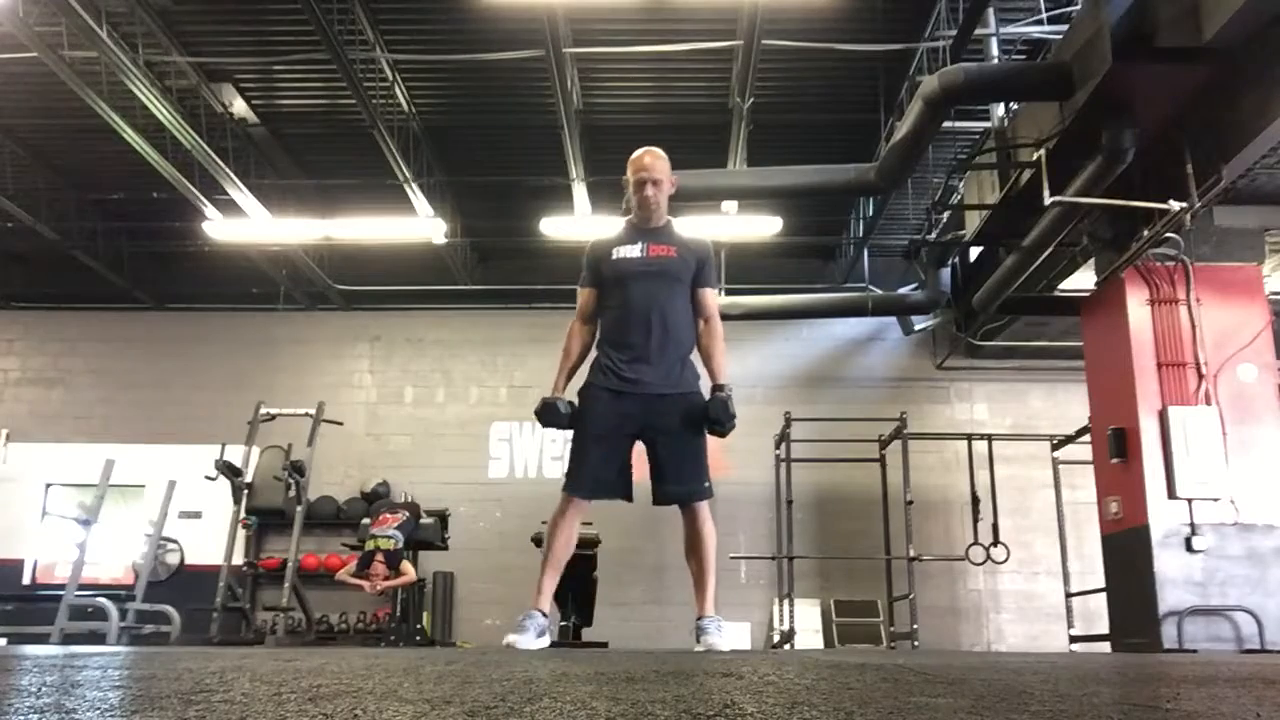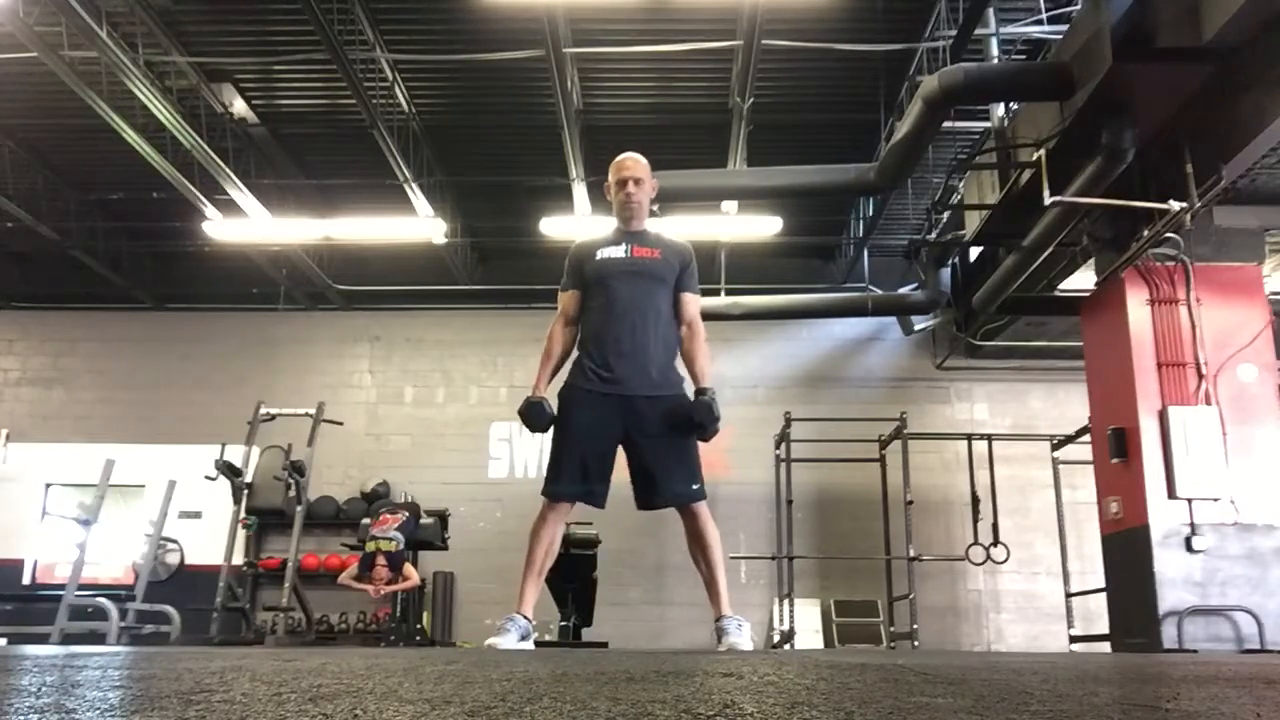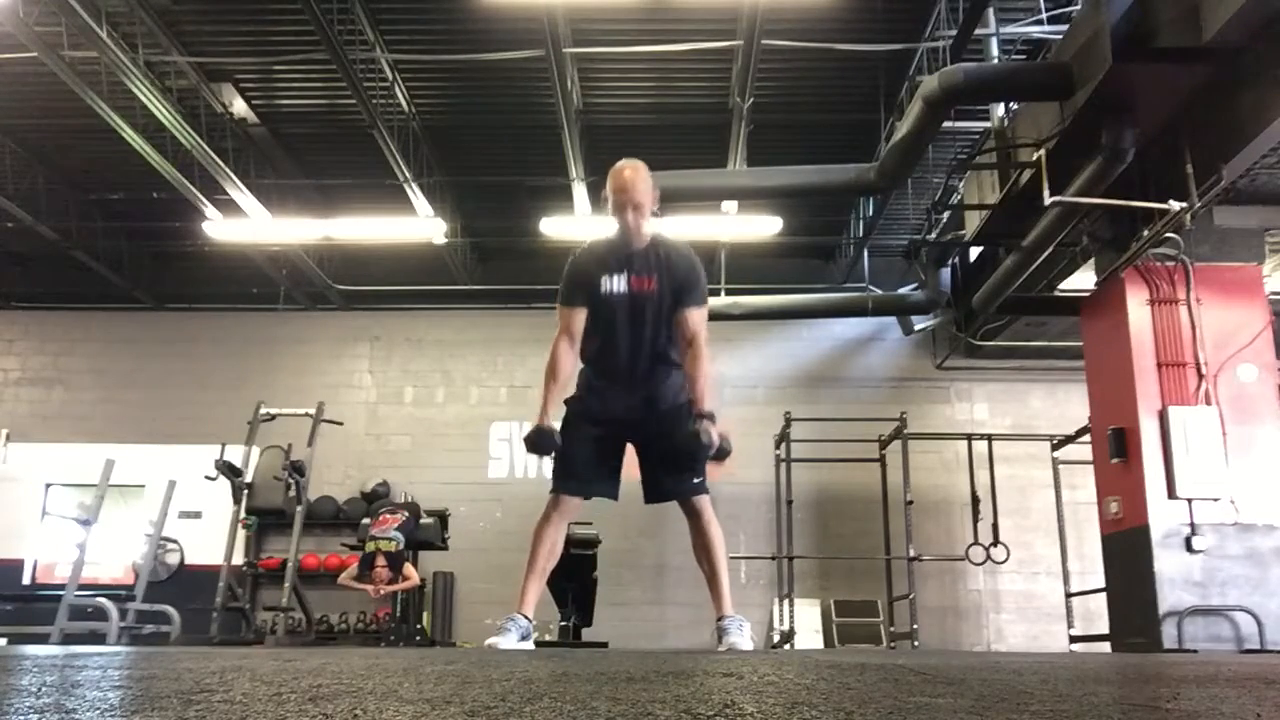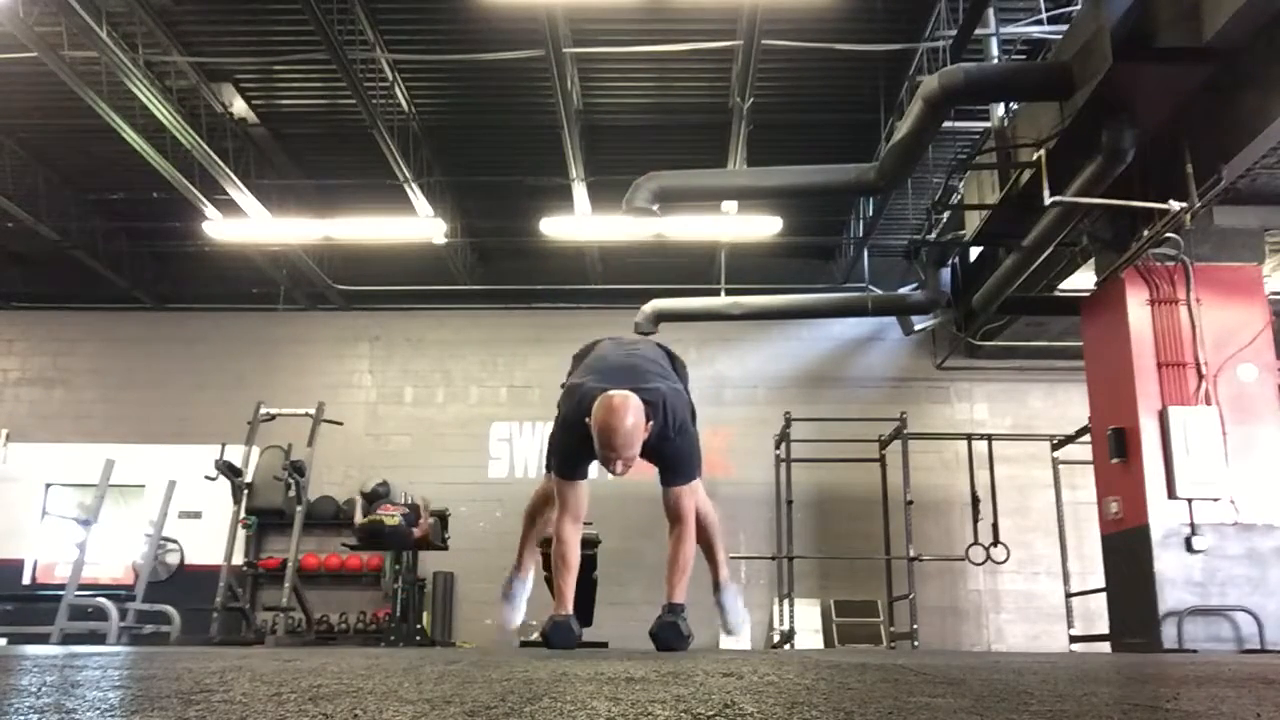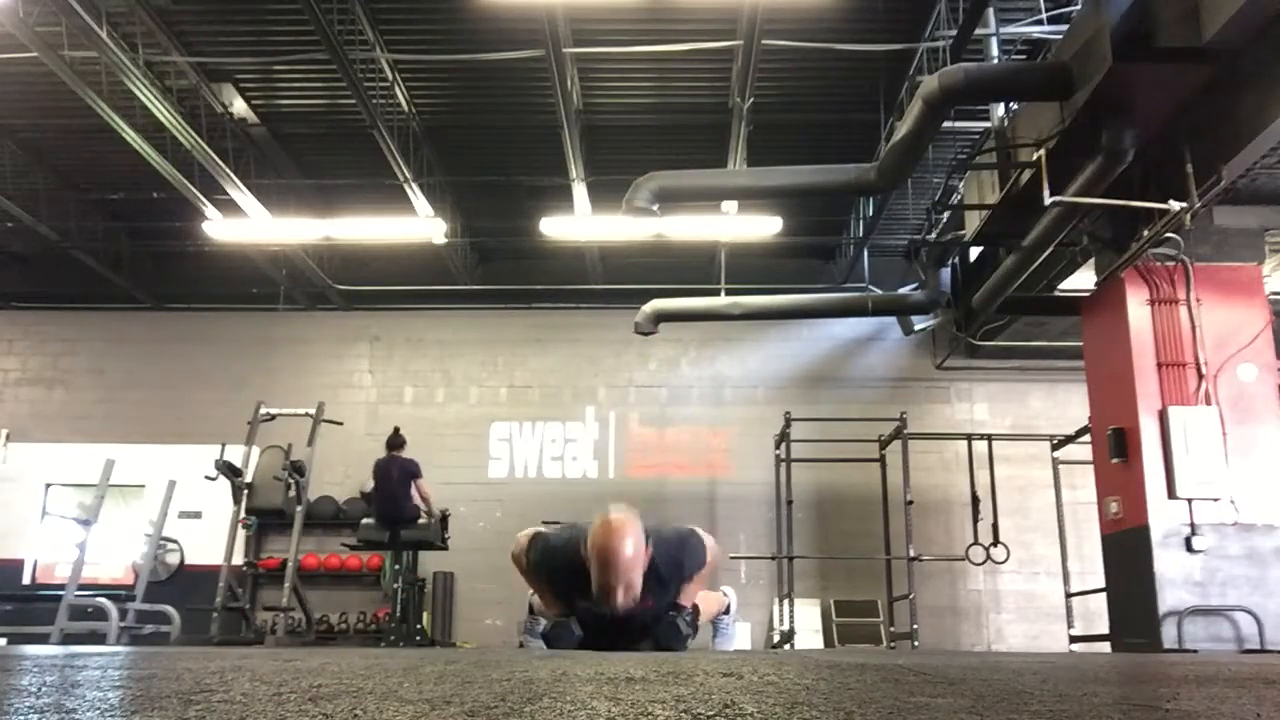
dt=1s
person 1, frame 1
left shoulder: (696, 250)
right shoulder: (603, 249)
left elbow: (709, 322)
right elbow: (584, 323)
left wrist: (721, 387)
right wrist: (558, 388)
left hip: (675, 393)
right hip: (609, 390)
left knee: (695, 502)
right knee: (576, 496)
left ankle: (706, 620)
right ankle: (538, 616)
person 1, frame 2
left shoulder: (677, 253)
right shoulder: (585, 253)
left elbow: (690, 326)
right elbow: (565, 324)
left wrist: (704, 389)
right wrist: (539, 387)
left hip: (659, 395)
right hip: (590, 394)
left knee: (692, 502)
right knee: (558, 501)
left ankle: (726, 619)
right ankle: (520, 620)
person 1, frame 3
left shoulder: (680, 262)
right shoulder: (586, 264)
left elbow: (694, 342)
right elbow: (567, 342)
left wrist: (703, 412)
right wrist: (547, 412)
left hip: (665, 403)
right hip: (595, 404)
left knee: (697, 501)
right knee: (563, 501)
left ankle: (729, 619)
right ankle: (521, 620)
person 1, frame 4
left shoulder: (673, 425)
right shoulder: (574, 421)
left elbow: (682, 521)
right elbow: (569, 520)
left wrist: (675, 609)
right wrist: (563, 613)
left knee: (692, 501)
right knee: (554, 491)
left ankle: (723, 584)
right ankle: (522, 568)
person 1, frame 5
left shoulder: (672, 551)
right shoulder: (560, 553)
left elbow: (708, 548)
right elbow: (520, 547)
left wrist: (681, 607)
right wrist: (556, 613)
left ankle: (722, 601)
right ankle: (538, 608)
